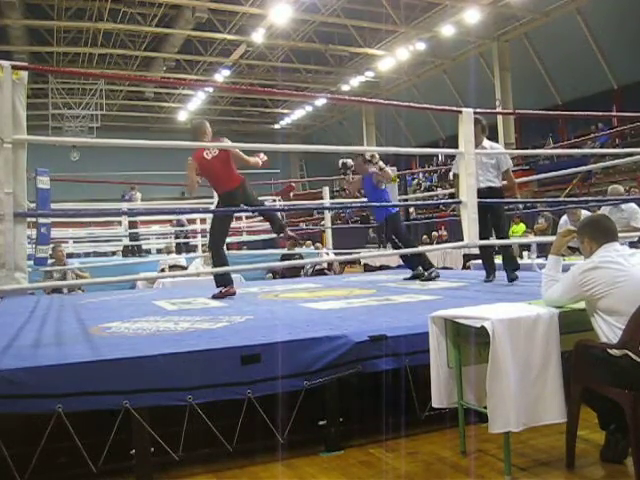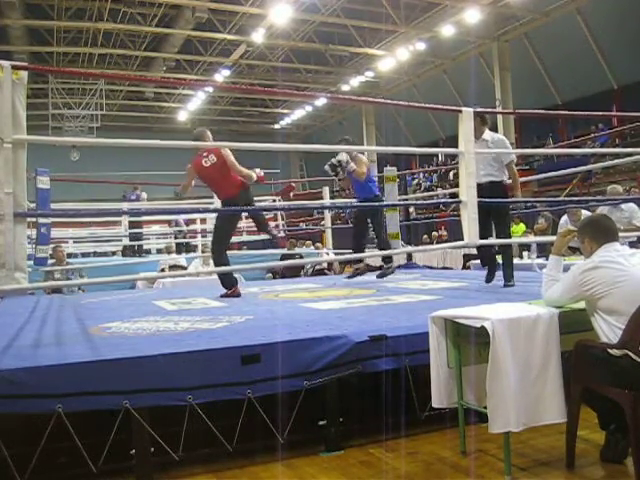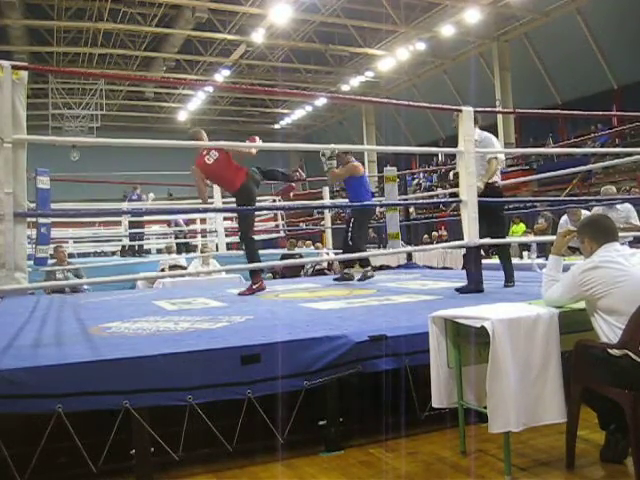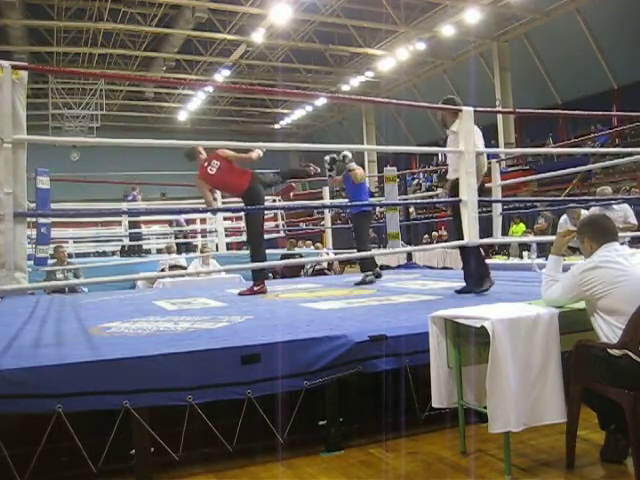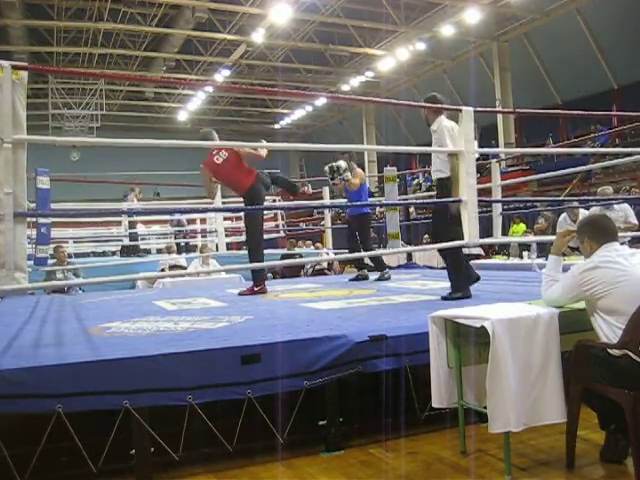
dt=0.3s
person 1, frame 1
left shoulder: (591, 268)
left elbow: (550, 297)
left wrist: (555, 254)
left knee: (565, 365)
right knee: (585, 357)
left ankle: (619, 427)
person 1, frame 2
left shoulder: (591, 267)
left elbow: (550, 297)
left wrist: (555, 254)
left knee: (565, 365)
right knee: (585, 358)
left ankle: (618, 427)
person 1, frame 3
left shoulder: (591, 267)
left elbow: (550, 297)
left wrist: (555, 253)
left knee: (565, 364)
right knee: (586, 356)
left ankle: (618, 426)
person 1, frame 4
left shoulder: (591, 267)
left elbow: (550, 297)
left wrist: (555, 253)
left knee: (565, 364)
right knee: (584, 357)
left ankle: (618, 426)
person 1, frame 5
left shoulder: (591, 268)
left elbow: (550, 297)
left wrist: (555, 254)
left knee: (565, 364)
right knee: (585, 356)
left ankle: (618, 426)
person 2, frame 1
left shoulder: (496, 149)
left elbow: (507, 175)
right elbow: (458, 178)
left wrist: (516, 196)
right wrist: (459, 200)
left hip: (493, 193)
right hip: (475, 196)
left knee: (502, 233)
right knee: (482, 236)
left ankle: (511, 269)
right ankle: (489, 270)
person 2, frame 2
left shoulder: (498, 140)
left elbow: (511, 167)
left wrist: (517, 193)
left hip: (497, 189)
right hip: (479, 191)
left knee: (503, 234)
right knee: (480, 234)
left ankle: (508, 276)
right ankle: (491, 264)
person 2, frame 3
left shoulder: (487, 139)
left elbow: (495, 163)
left wrist: (483, 182)
left hip: (489, 191)
left knee: (497, 236)
left ankle: (508, 274)
right ankle: (474, 282)
person 2, frame 4
right shoulder: (451, 135)
left elbow: (479, 160)
left wrist: (475, 186)
right wrist: (447, 189)
right hip: (457, 188)
left knee: (467, 234)
right knee: (461, 236)
left ankle: (483, 276)
right ankle: (473, 282)
person 2, frame 5
left shoulder: (445, 127)
right shoulder: (439, 129)
left elbow: (455, 160)
left wrist: (454, 194)
left hip: (450, 187)
right hip: (444, 186)
left knee: (448, 237)
right knee: (438, 235)
left ankle: (461, 287)
right ankle: (468, 275)
person 3, frame 1
left shoulder: (194, 161)
right shoulder: (224, 143)
left elbow: (191, 192)
right elbow: (247, 162)
left wrist: (196, 179)
right wrist: (259, 159)
left hip: (227, 199)
right hip: (241, 187)
left knee: (215, 243)
right knee: (259, 206)
left ankle: (227, 286)
right ankle: (283, 231)
person 3, frame 2
left shoulder: (193, 167)
right shoulder: (221, 151)
left elbow: (182, 193)
right elbow: (241, 173)
left wrist: (190, 182)
right wrist: (254, 175)
left hip: (230, 203)
right hip: (243, 192)
left knee: (218, 248)
left ankle: (232, 287)
right ankle: (267, 228)
person 3, frame 3
left shoulder: (197, 168)
right shoulder: (220, 147)
left elbow: (204, 198)
right elbow: (250, 152)
left wrist: (205, 183)
right wrist: (256, 145)
left hip: (243, 195)
right hip: (251, 177)
left knee: (246, 237)
right knee: (262, 171)
left ankle: (257, 280)
right ankle: (293, 176)
person 3, frame 4
left shoulder: (201, 179)
right shoulder: (220, 154)
left elbow: (211, 206)
right elbow: (249, 158)
left wrist: (210, 194)
right wrist: (258, 152)
left hip: (251, 196)
right hip: (256, 180)
left knee: (255, 239)
right knee: (275, 176)
left ankle: (259, 284)
right ankle: (307, 171)
person 3, frame 5
left shoulder: (206, 166)
right shoulder: (231, 147)
left elbow: (212, 196)
right elbow: (259, 155)
left wrist: (214, 183)
right wrist: (264, 149)
left hip: (251, 195)
right hip: (260, 180)
left knee: (254, 239)
right knee: (274, 178)
left ankle: (259, 284)
right ankle: (298, 190)
person 4, frame 1
left shoulder: (376, 174)
right shoulder: (364, 178)
left elbow: (389, 178)
right elbow: (351, 189)
left wrist: (377, 163)
left hip: (390, 218)
right hip: (384, 220)
left knee: (406, 247)
right knee: (403, 248)
left ankle: (431, 271)
right ankle: (418, 271)
person 4, frame 2
left shoulder: (360, 159)
right shoulder: (348, 164)
left elbow: (361, 176)
right elbow: (347, 183)
left wrist: (348, 164)
right wrist: (336, 172)
left hip: (372, 199)
right hip: (363, 201)
left knee: (379, 233)
right knee: (357, 236)
left ankle: (388, 264)
right ankle: (360, 266)
person 4, frame 3
left shoulder: (354, 166)
right shoulder: (347, 167)
left elbow: (335, 177)
right elbow: (333, 179)
left wrist: (330, 161)
right wrist: (327, 163)
left hip: (364, 209)
right hip: (358, 209)
left knee: (356, 241)
right knee: (348, 241)
left ankle: (367, 269)
right ankle: (346, 272)
person 4, frame 4
left shoulder: (357, 170)
right shoulder: (346, 173)
left elbow: (357, 179)
right elbow: (333, 183)
left wrist: (349, 163)
right wrist: (330, 168)
left hip: (362, 212)
right hip: (357, 212)
left knee: (362, 243)
right knee: (361, 243)
left ankle: (368, 275)
right ankle: (374, 270)
person 4, frame 5
left shoulder: (357, 172)
right shoulder: (348, 173)
left elbow: (353, 186)
right elbow: (338, 188)
left wrist: (344, 172)
right wrist: (332, 175)
left hip: (362, 214)
right hip: (353, 214)
left knee: (367, 246)
right knee: (352, 246)
left ankle: (384, 271)
right ankle: (362, 272)
